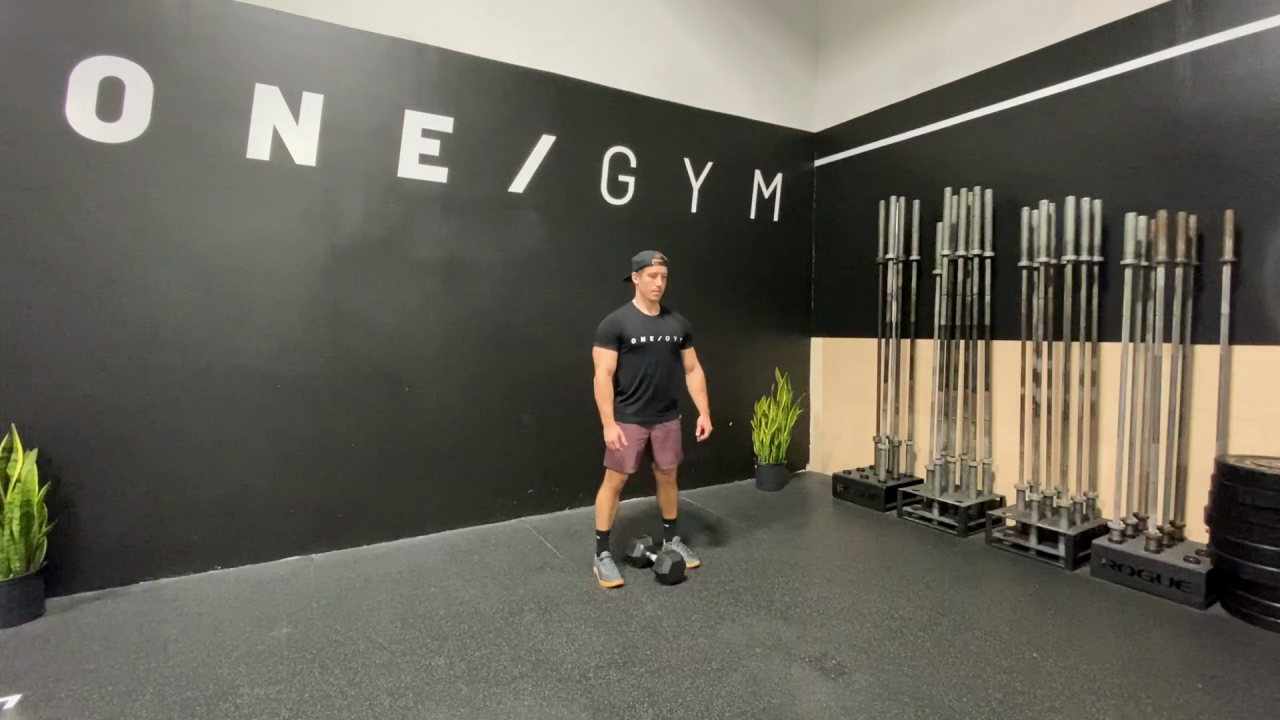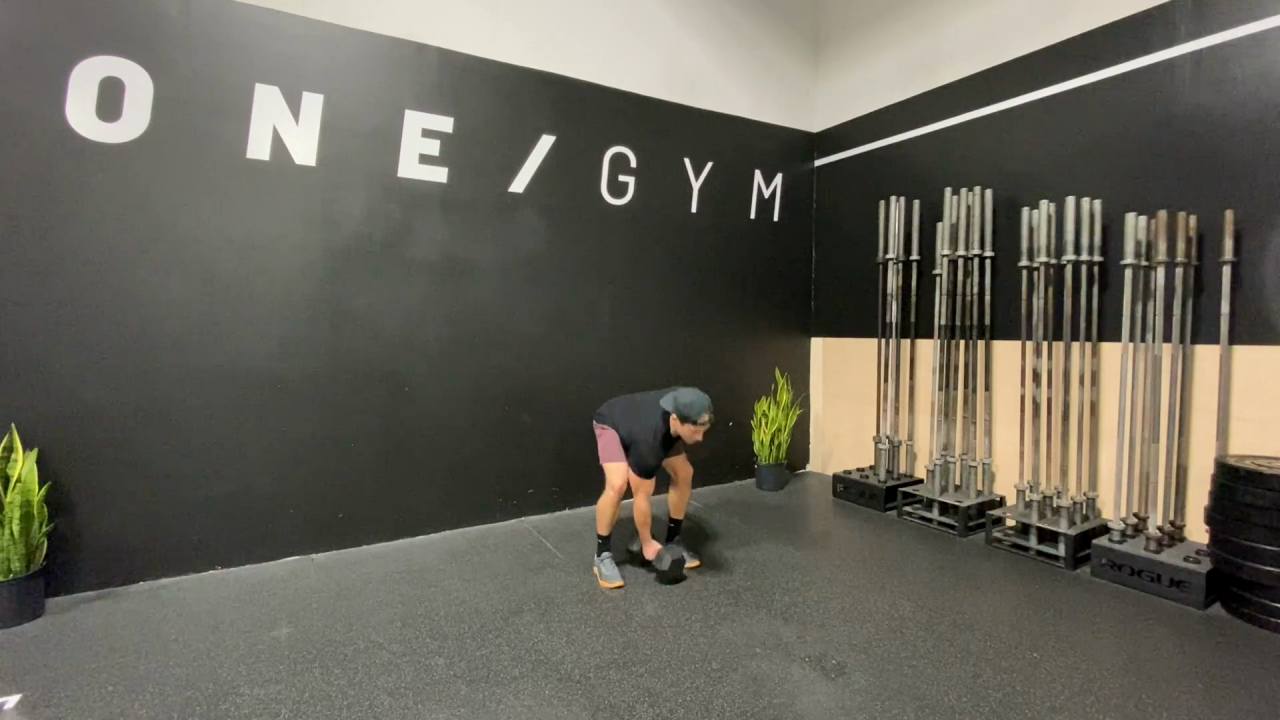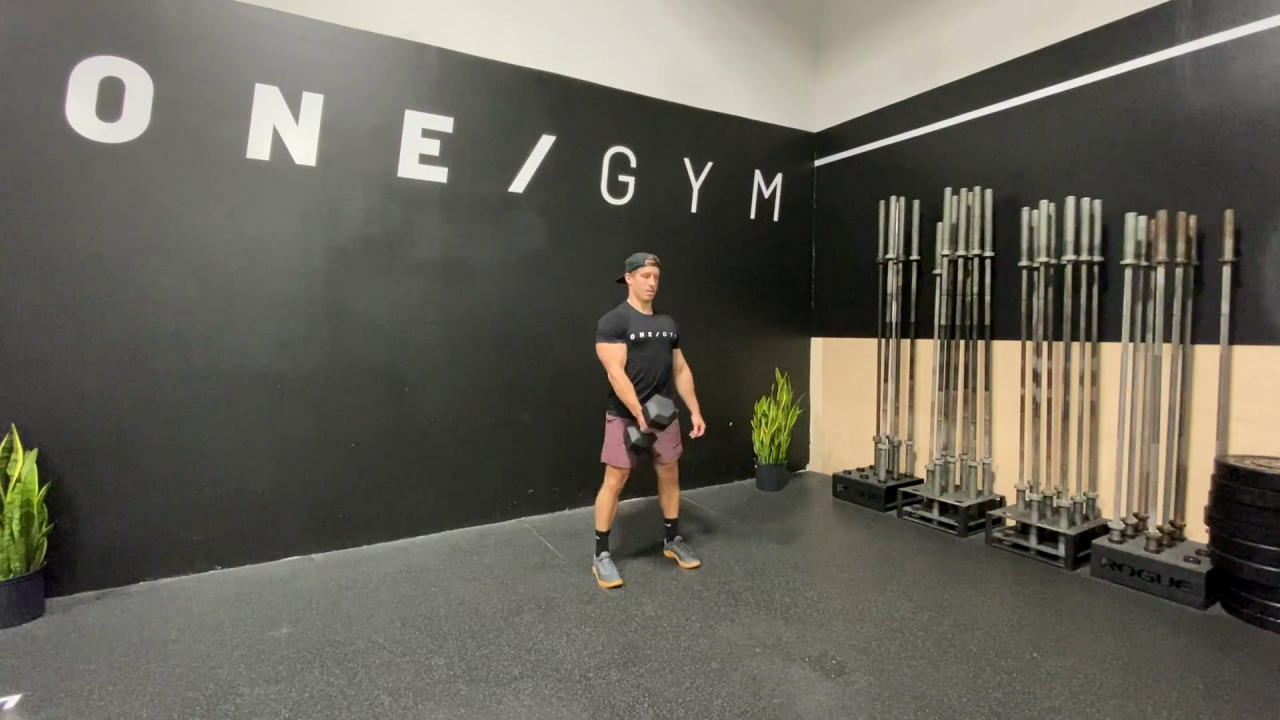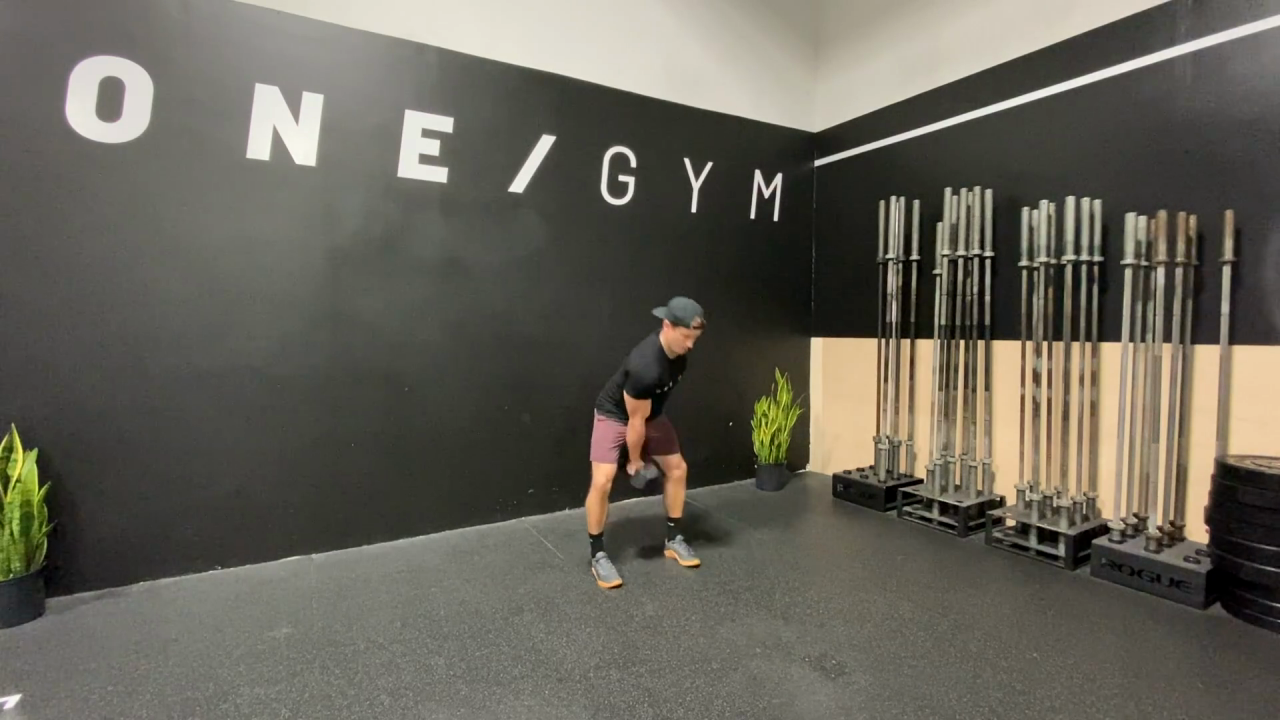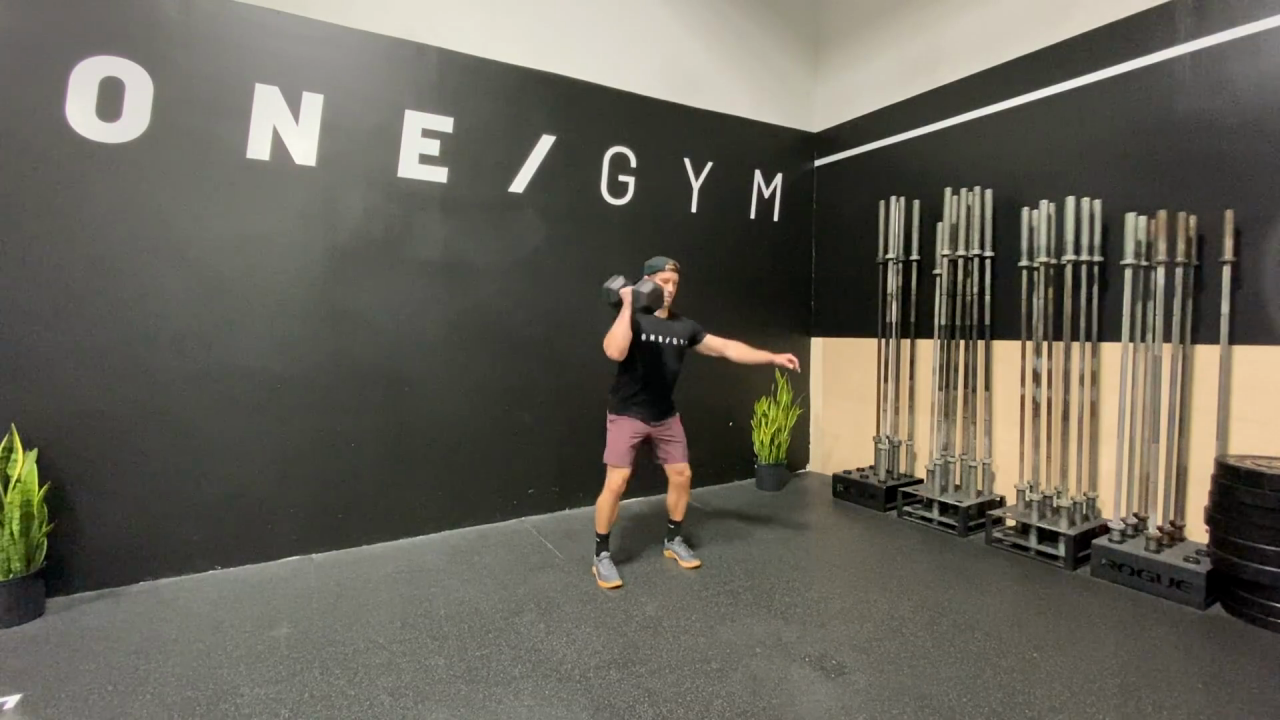
dt=1s
person 1, frame 1
left shoulder: (678, 323)
right shoulder: (616, 323)
left elbow: (693, 370)
right elbow: (603, 376)
left wrist: (704, 412)
right wrist: (609, 424)
left hip: (667, 418)
right hip: (628, 420)
left knee: (667, 478)
right knee: (615, 481)
left ankle: (671, 540)
right ankle: (602, 554)
person 1, frame 2
left shoulder: (686, 405)
right shoulder: (648, 444)
right elbow: (641, 498)
right wrist: (647, 543)
left hip: (641, 416)
right hip: (612, 424)
left knee: (684, 474)
right knee: (618, 485)
left ankle: (673, 541)
right ankle: (602, 556)
person 1, frame 3
left shoulder: (668, 323)
right shoulder: (613, 322)
left elbow: (681, 370)
right elbow: (616, 373)
left wrist: (695, 411)
right wrist: (640, 415)
right hip: (625, 415)
left knee: (669, 475)
right knee: (615, 481)
left ankle: (673, 540)
right ankle: (601, 554)
person 1, frame 4
left shoulder: (679, 345)
right shoulder: (645, 367)
right elbow: (635, 423)
right wrist: (634, 460)
left hip: (652, 413)
right hip: (614, 415)
left knee: (677, 470)
right knee: (602, 482)
left ankle: (673, 540)
right ankle: (597, 555)
person 1, frame 5
left shoulder: (684, 326)
right shoulder: (630, 319)
left elbow: (727, 347)
right elbow: (615, 351)
left wrist: (772, 357)
right wrist: (627, 306)
left hip: (665, 416)
right hip: (626, 415)
left knee: (681, 478)
right knee: (616, 485)
left ankle: (673, 540)
right ankle: (602, 554)
